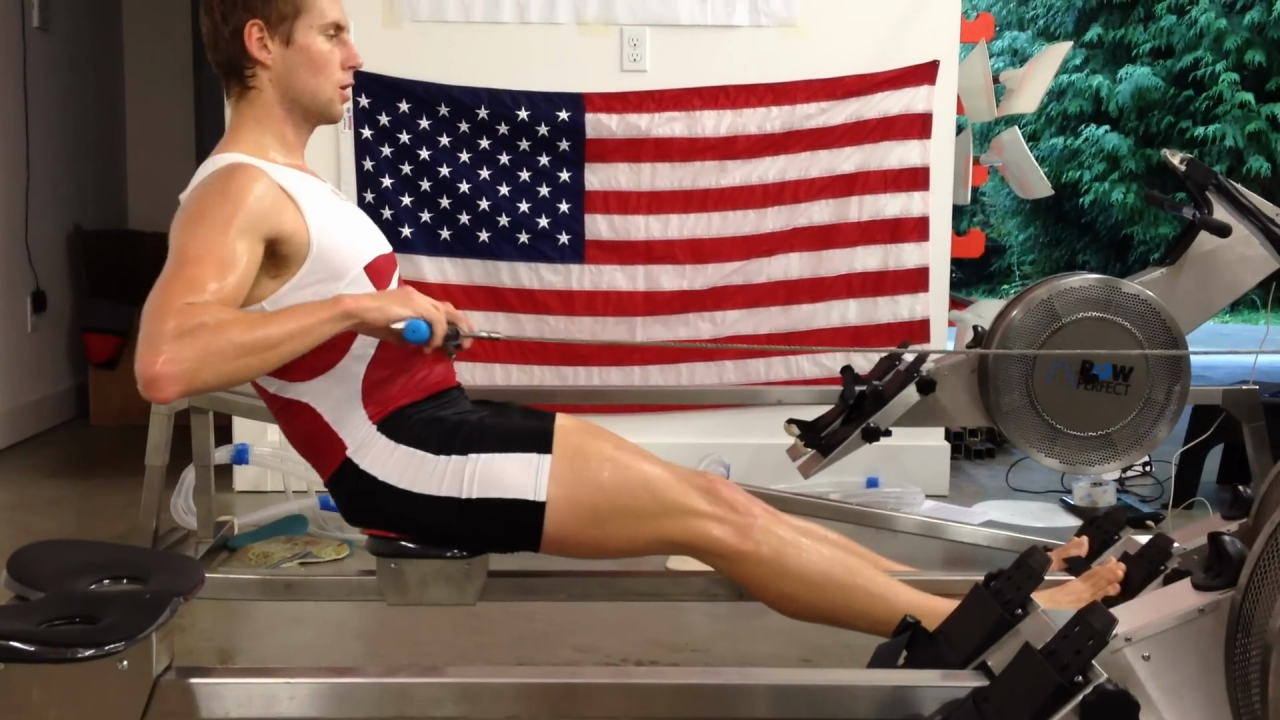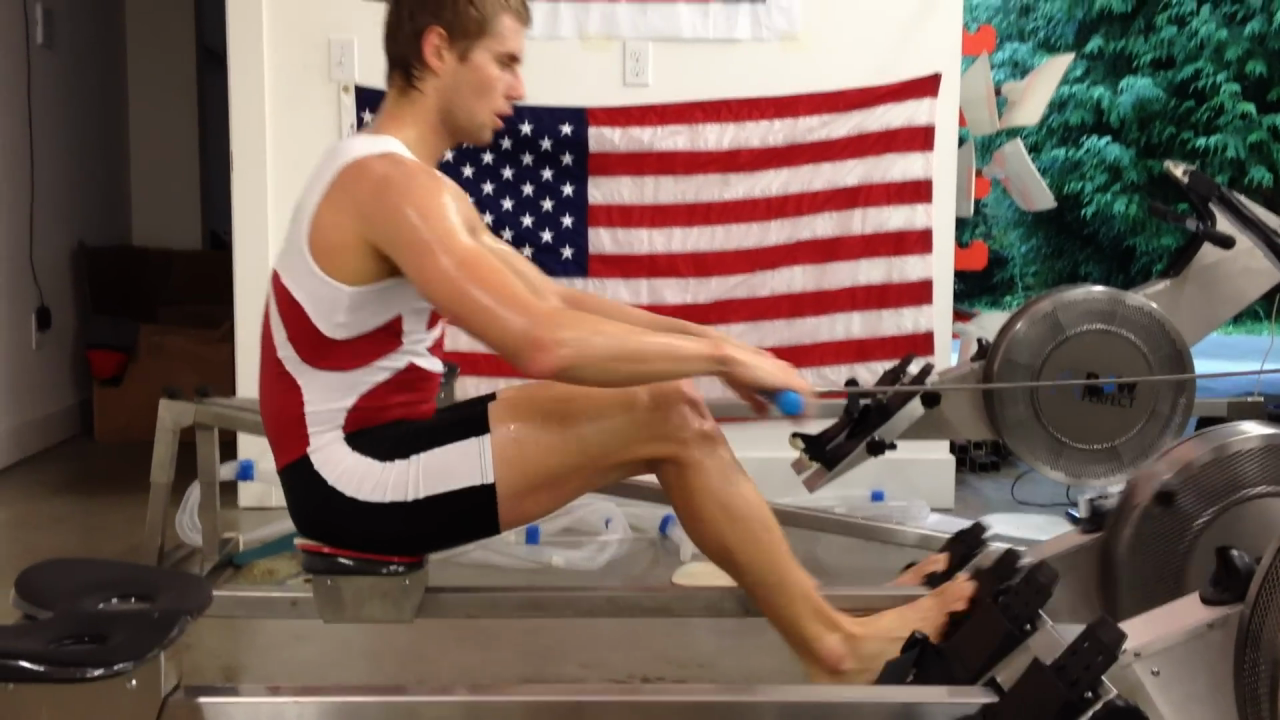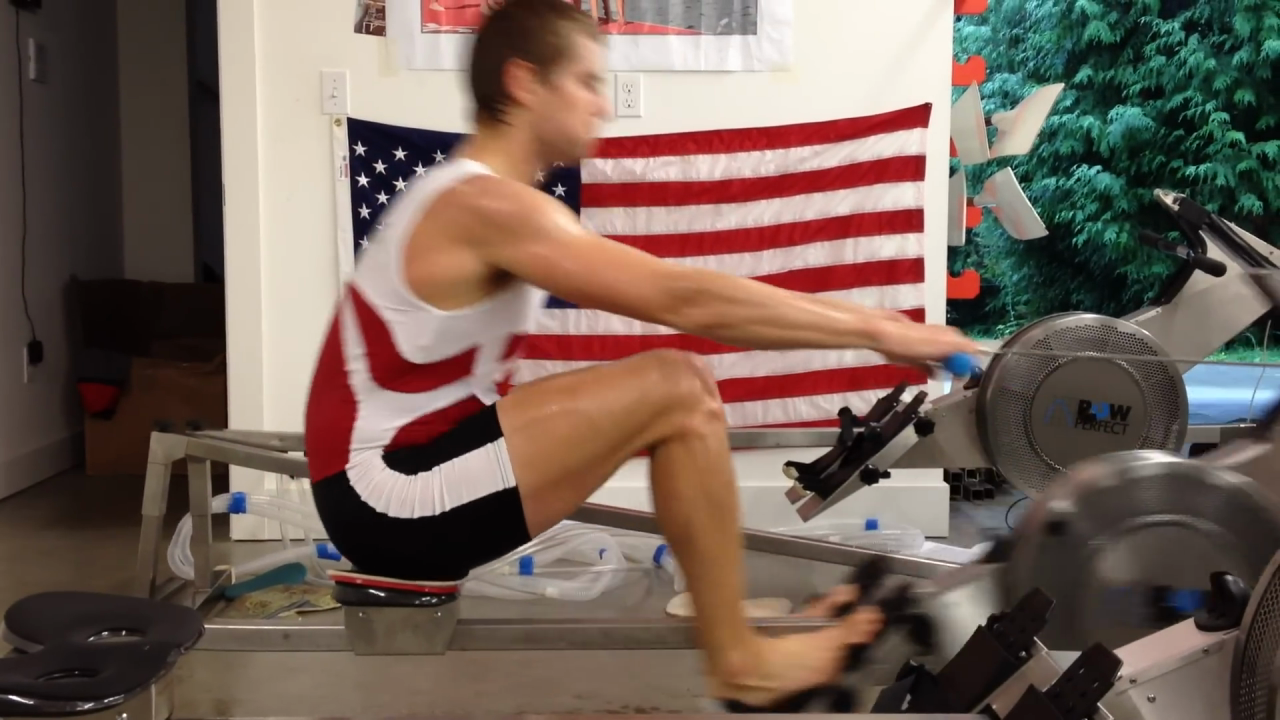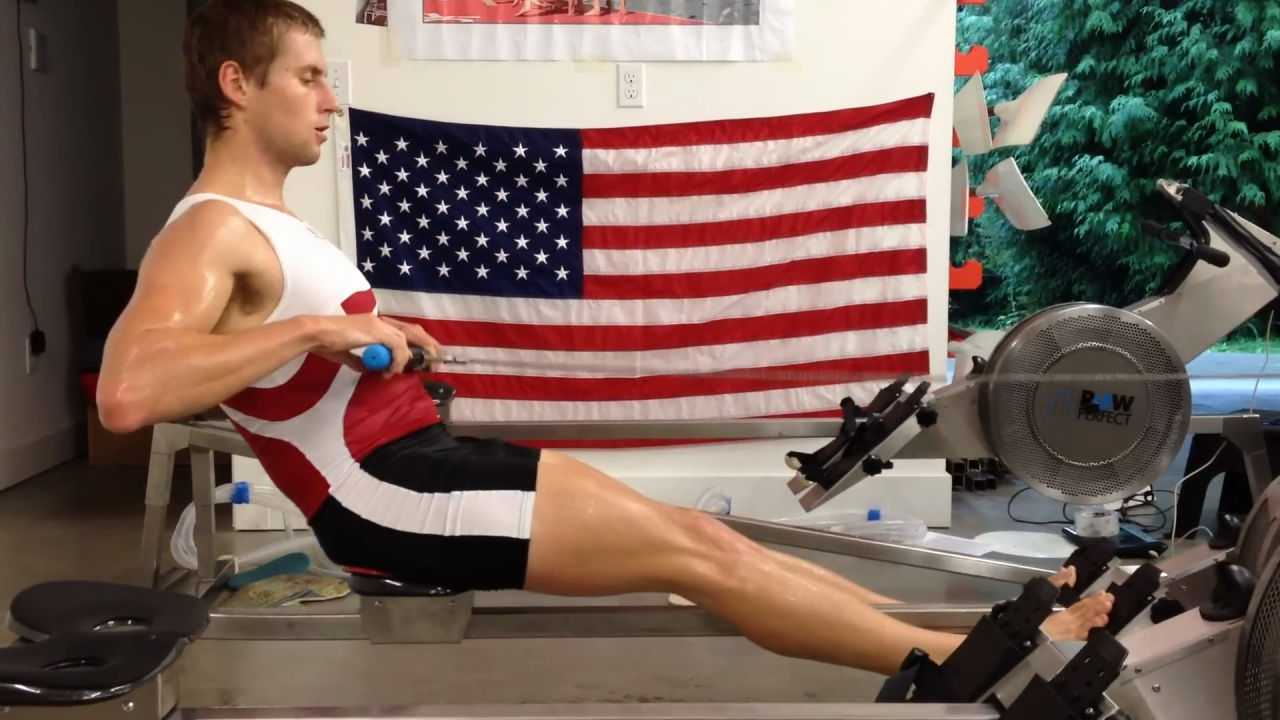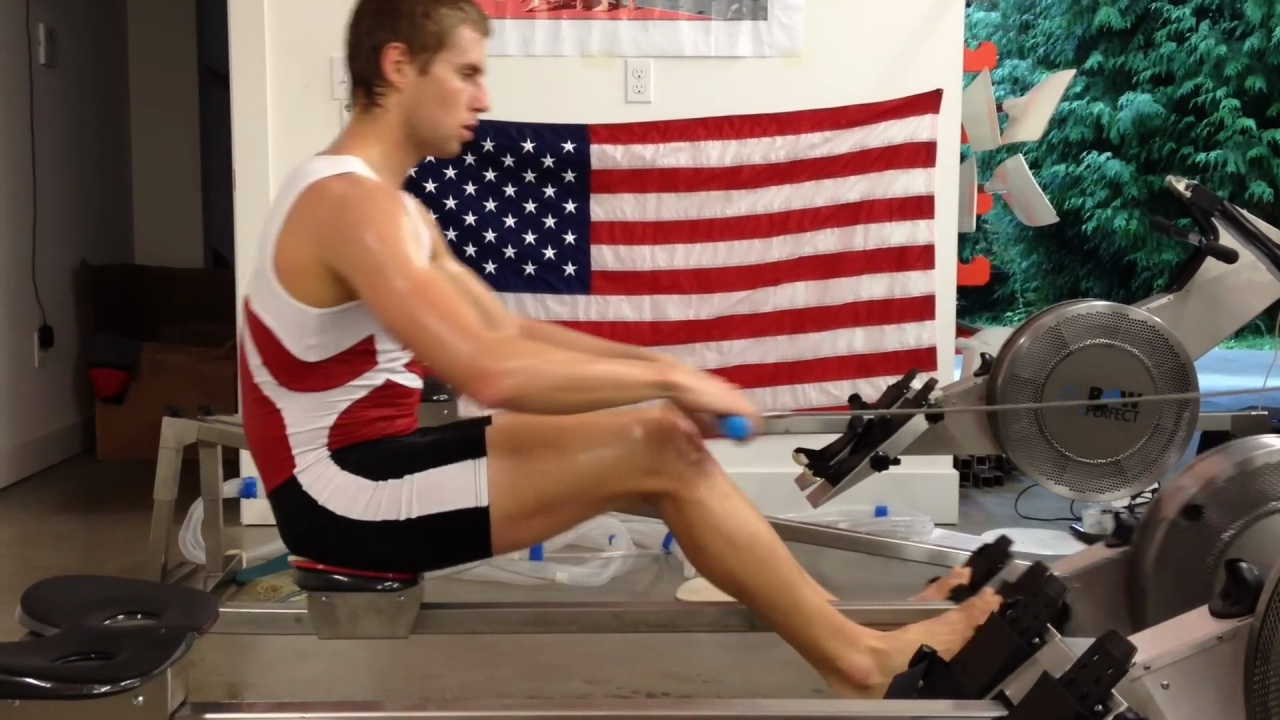
dt=1s
person 1, frame 1
left shoulder: (277, 183)
right shoulder: (237, 195)
right elbow: (164, 365)
left wrist: (398, 315)
right wrist: (354, 307)
left hip: (435, 428)
right hip: (407, 463)
left knee: (709, 497)
right knee: (711, 514)
left ankle: (965, 599)
person 1, frame 2
left shoulder: (390, 176)
right shoulder: (394, 185)
left elbow: (553, 304)
right elbow: (543, 346)
left wrist: (705, 339)
right wrist: (723, 356)
left hip: (374, 454)
right hip: (356, 482)
left knee: (672, 411)
right knee: (668, 421)
left ankle: (818, 605)
right ankle: (837, 645)
person 1, frame 3
left shoulder: (474, 196)
right shoulder: (486, 206)
left elbow: (668, 288)
right elbow: (687, 301)
left wrist: (855, 319)
right wrist: (876, 331)
left hip: (403, 483)
right hip: (392, 506)
left knee: (675, 392)
right knee: (680, 389)
left ankle: (727, 625)
right ankle: (741, 656)
person 1, frame 4
left shoulder: (259, 225)
right shoulder: (210, 234)
right elbow: (125, 393)
left wrist: (372, 336)
right wrist: (312, 329)
left hip: (419, 463)
right hip: (392, 499)
left knee: (695, 536)
right knee: (694, 550)
left ankle: (967, 636)
person 1, frame 5
left shoulder: (371, 198)
right shoulder: (356, 205)
left elbow: (506, 331)
right elbow: (492, 375)
left wrist: (652, 373)
right wrist: (667, 376)
left hip: (368, 469)
right hip: (350, 496)
left knee: (661, 434)
right knee: (661, 447)
left ankle: (862, 637)
right ankle: (868, 660)
